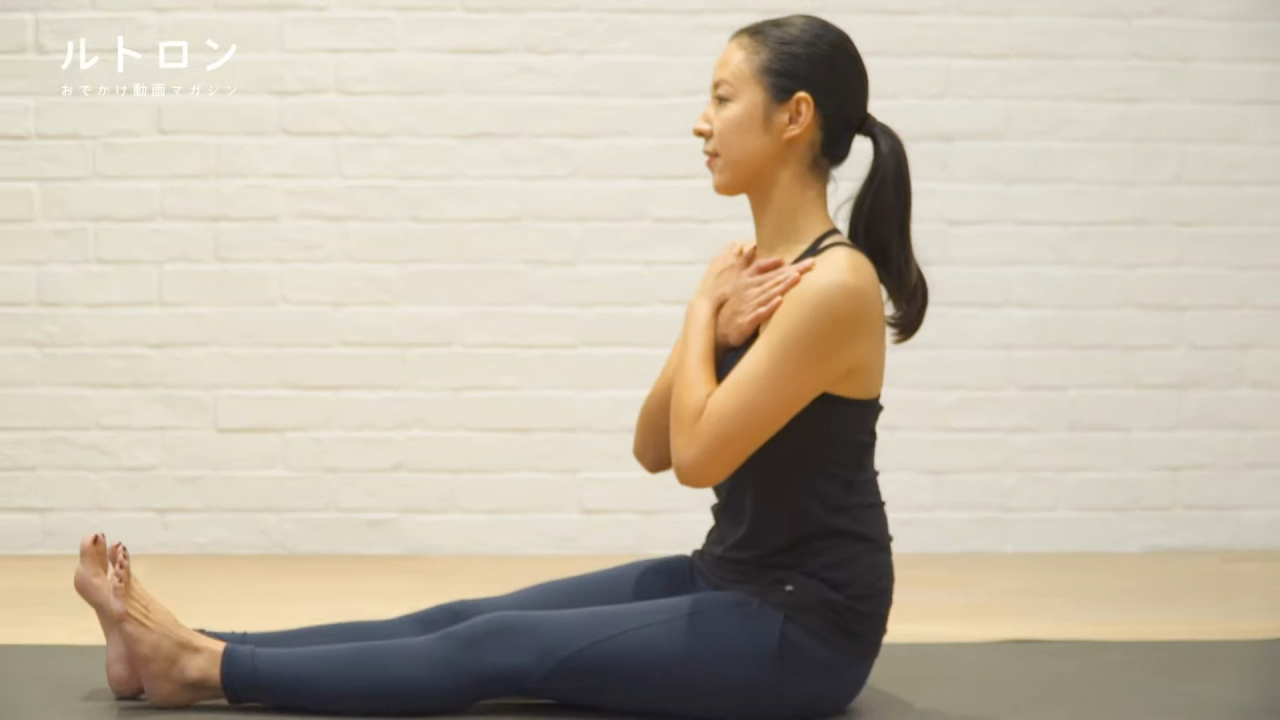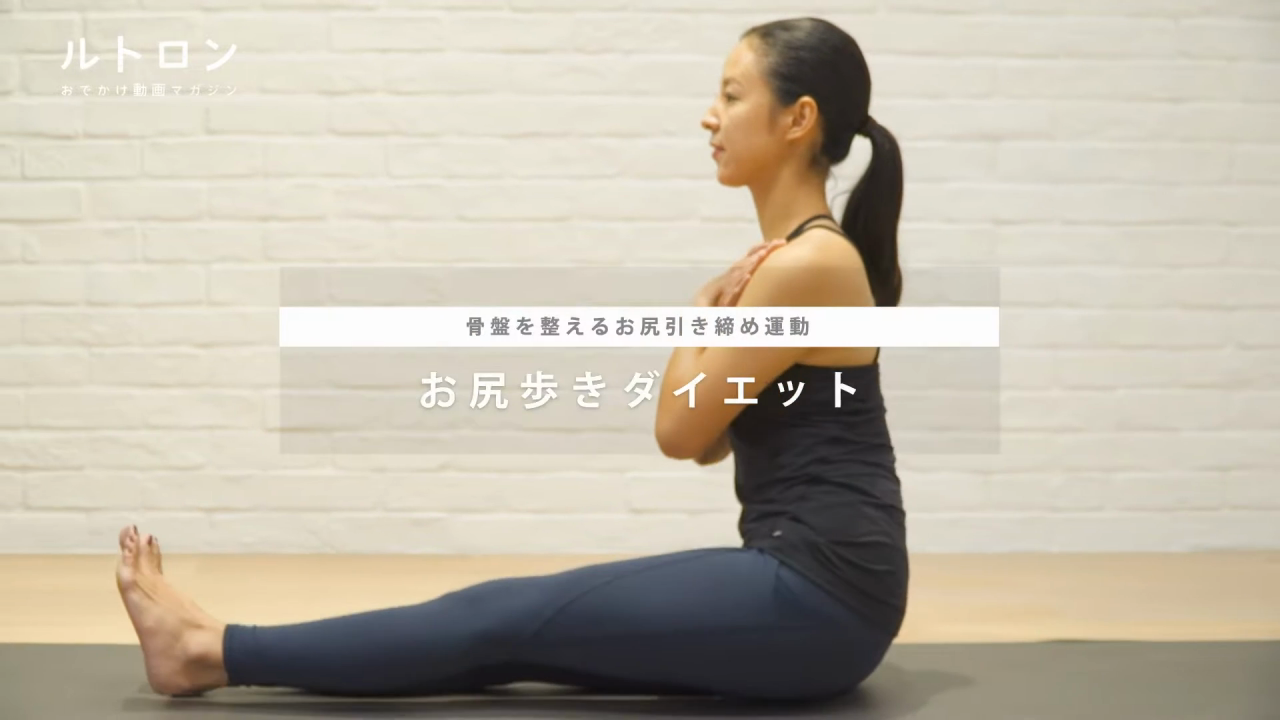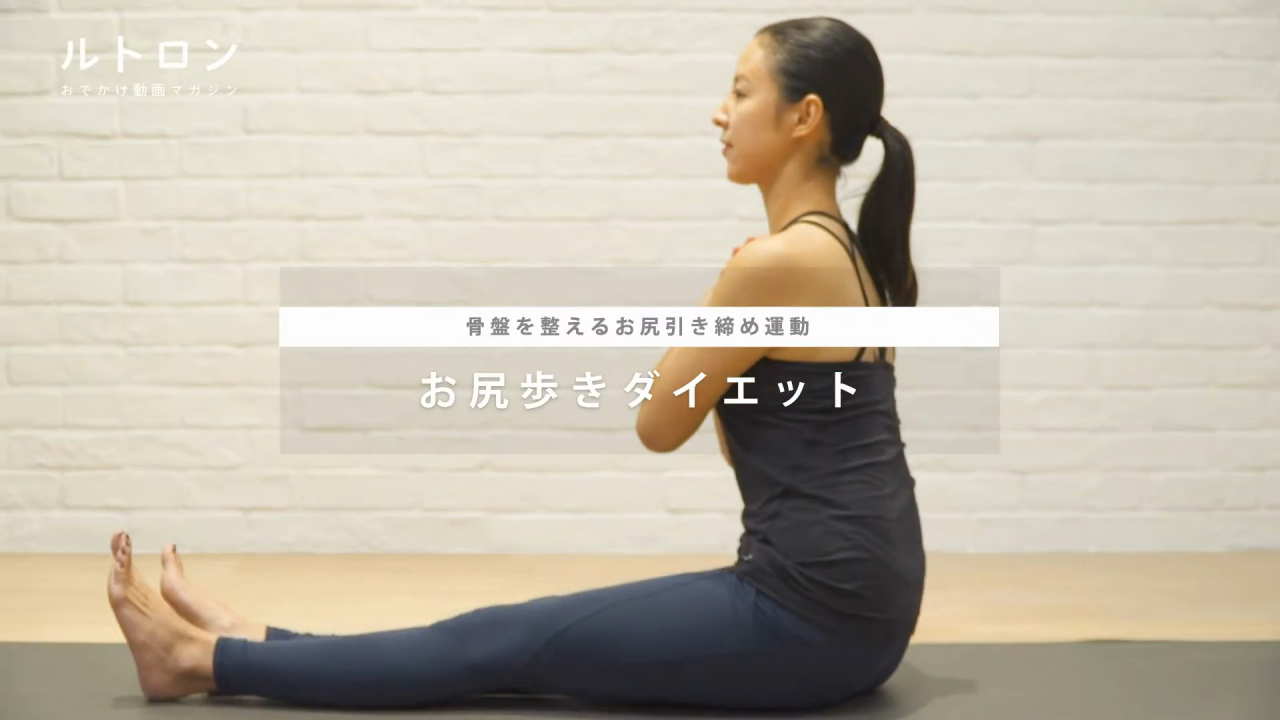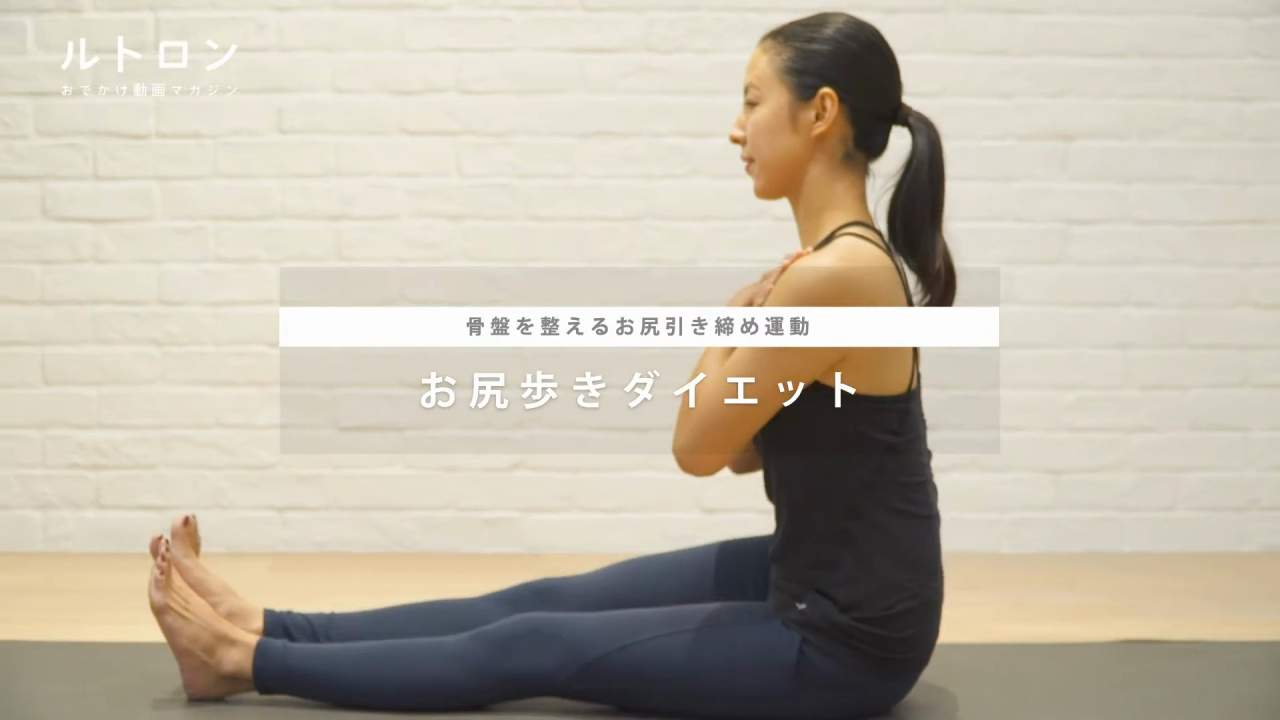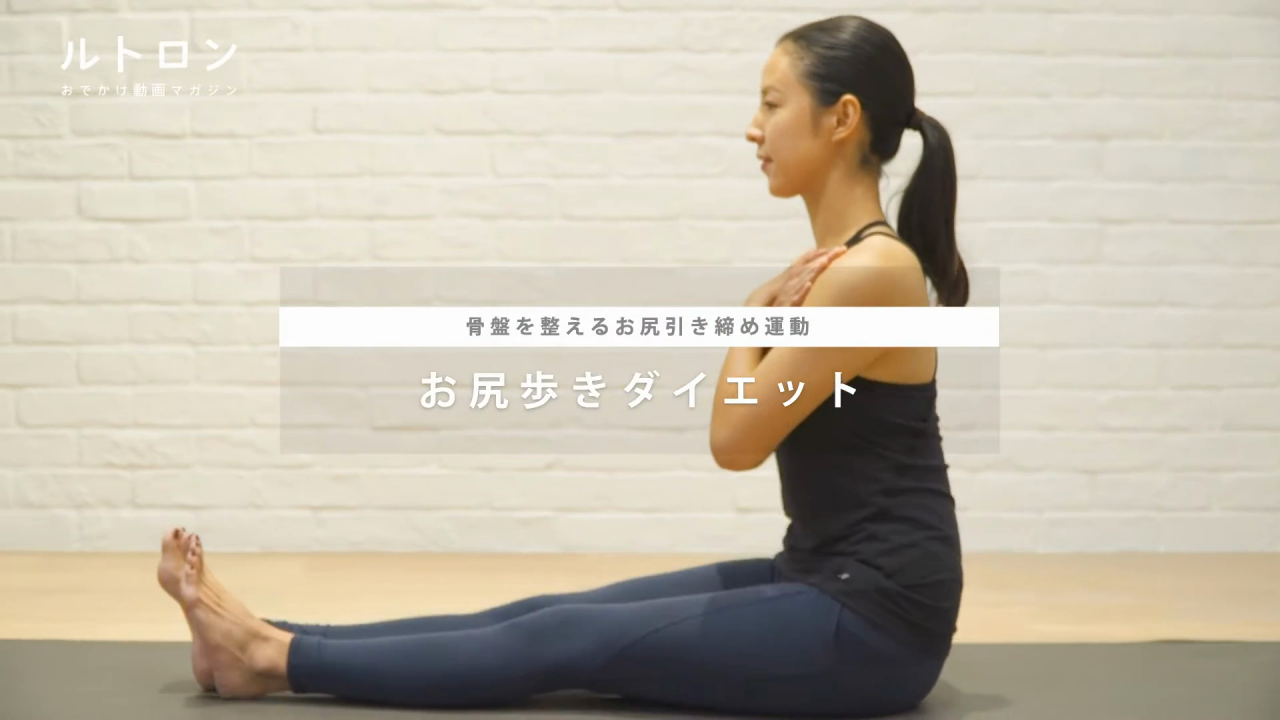
dt=0.5s
person 1, frame 1
left shoulder: (836, 285)
right shoulder: (747, 268)
left elbow: (699, 456)
right elbow: (652, 451)
left wrist: (700, 315)
right wrist: (714, 327)
left hip: (805, 631)
right hip: (730, 586)
right knee: (469, 623)
right ankle: (199, 647)
person 1, frame 2
left shoulder: (810, 264)
right shoulder: (784, 258)
left elbow: (680, 431)
right elbow: (706, 439)
left wrist: (703, 314)
right wrist: (717, 317)
left hip: (814, 600)
right hip: (800, 594)
left knee: (506, 614)
right knee: (516, 634)
person 1, frame 3
left shoulder: (781, 259)
right shoulder: (836, 252)
left elbow: (661, 423)
left wrist: (705, 318)
left hip: (813, 616)
right hip: (846, 608)
left knee: (500, 642)
right knee: (539, 624)
person 1, frame 4
left shoulder: (835, 275)
right shoulder: (845, 262)
left elbow: (697, 445)
right elbow: (742, 451)
left hip: (841, 645)
right hip: (814, 588)
left knee: (532, 651)
right knee: (552, 603)
person 1, frame 5
left shoulder: (872, 273)
right shoulder: (836, 267)
left elbow: (735, 440)
right elbow: (756, 437)
left wrist: (755, 318)
right wrist: (772, 320)
left hip: (870, 627)
right hip: (826, 595)
left knee: (561, 642)
right knee: (553, 619)
